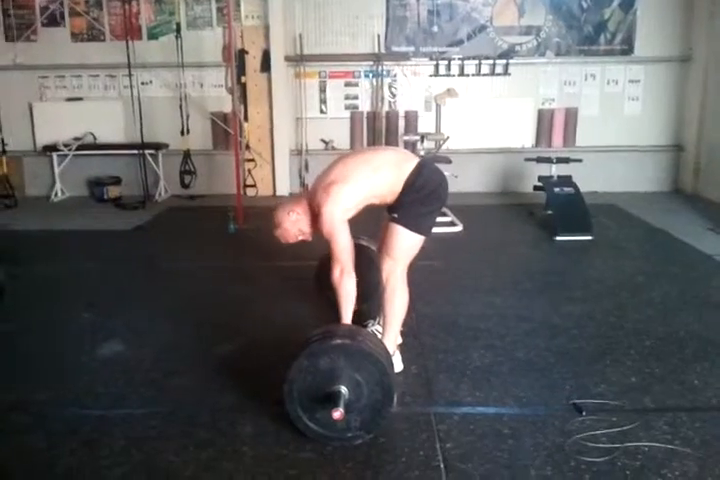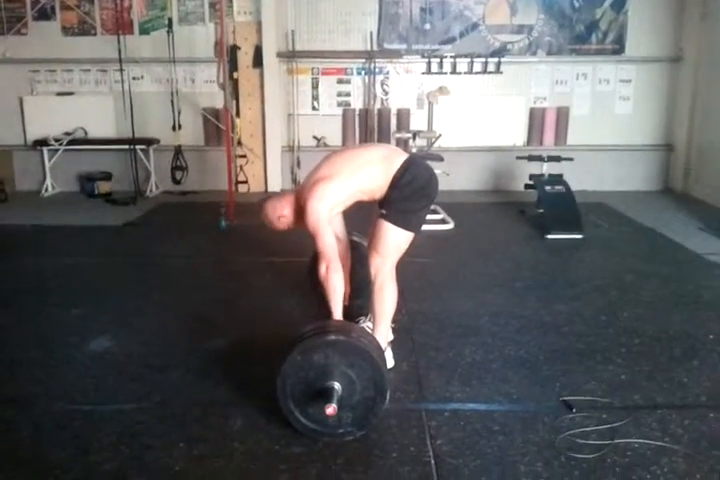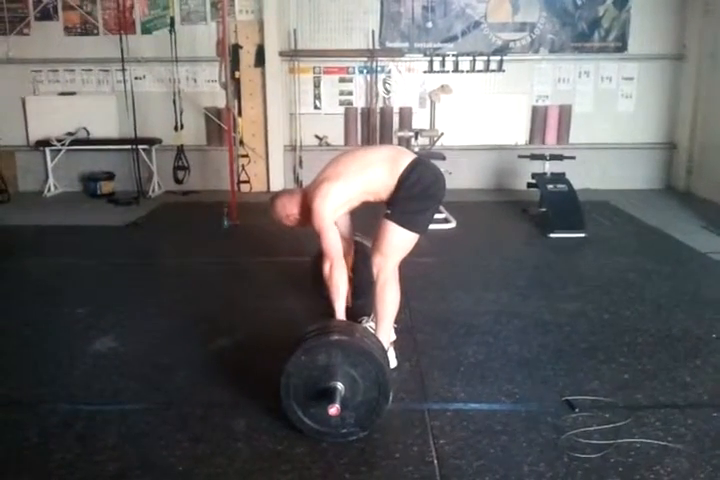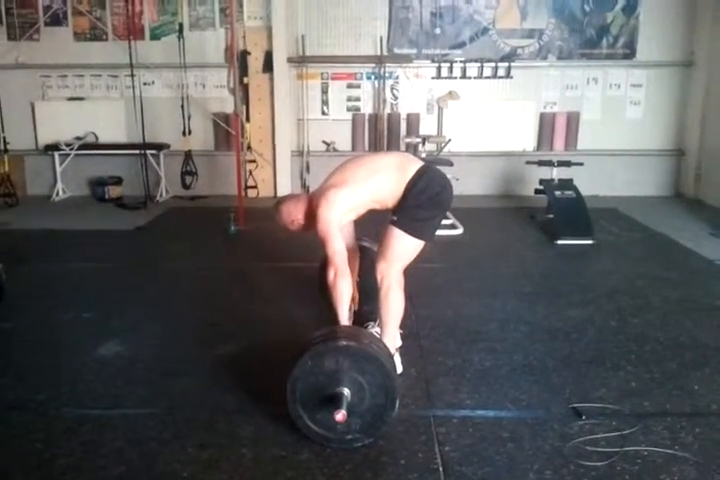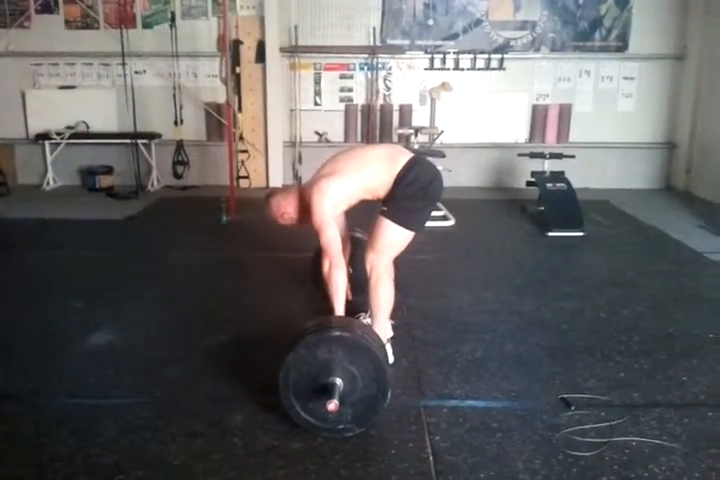
dt=1s
person 1, frame 1
left shoulder: (326, 210)
right shoulder: (319, 194)
left elbow: (342, 270)
right elbow: (345, 244)
left wrist: (345, 326)
right wrist: (350, 295)
left hip: (423, 187)
right hip: (416, 178)
left knee: (392, 269)
right knee: (386, 257)
left ankle: (388, 353)
right ankle: (388, 326)
person 1, frame 2
left shoulder: (313, 206)
right shoulder: (315, 192)
left elbow: (330, 265)
right elbow: (340, 239)
left wrist: (337, 320)
right wrist: (346, 286)
left hip: (412, 182)
right hip: (408, 171)
left knee: (380, 265)
right knee: (377, 255)
left ankle: (379, 348)
right ankle: (379, 324)
person 1, frame 3
left shoulder: (319, 206)
right shoulder: (324, 192)
left elbow: (333, 264)
right elbow: (345, 241)
left wrist: (340, 320)
right wrist: (346, 284)
left hip: (417, 183)
right hip: (417, 173)
left knee: (382, 265)
right knee: (383, 259)
left ankle: (382, 349)
right ankle: (381, 324)
person 1, frame 4
left shoulder: (325, 211)
right shoulder: (330, 198)
left elbow: (338, 271)
right elbow: (349, 248)
left wrist: (344, 328)
right wrist: (352, 287)
left hip: (425, 190)
right hip: (424, 179)
left knee: (387, 271)
right knee: (389, 265)
left ankle: (388, 355)
right ankle: (387, 330)
person 1, frame 5
left shoulder: (317, 202)
right shoulder: (320, 189)
left elbow: (333, 260)
right elbow: (341, 240)
left wrist: (339, 319)
right wrist: (344, 280)
left hip: (415, 182)
right hip: (415, 171)
left knee: (376, 261)
right knee: (378, 255)
right ankle: (380, 322)
